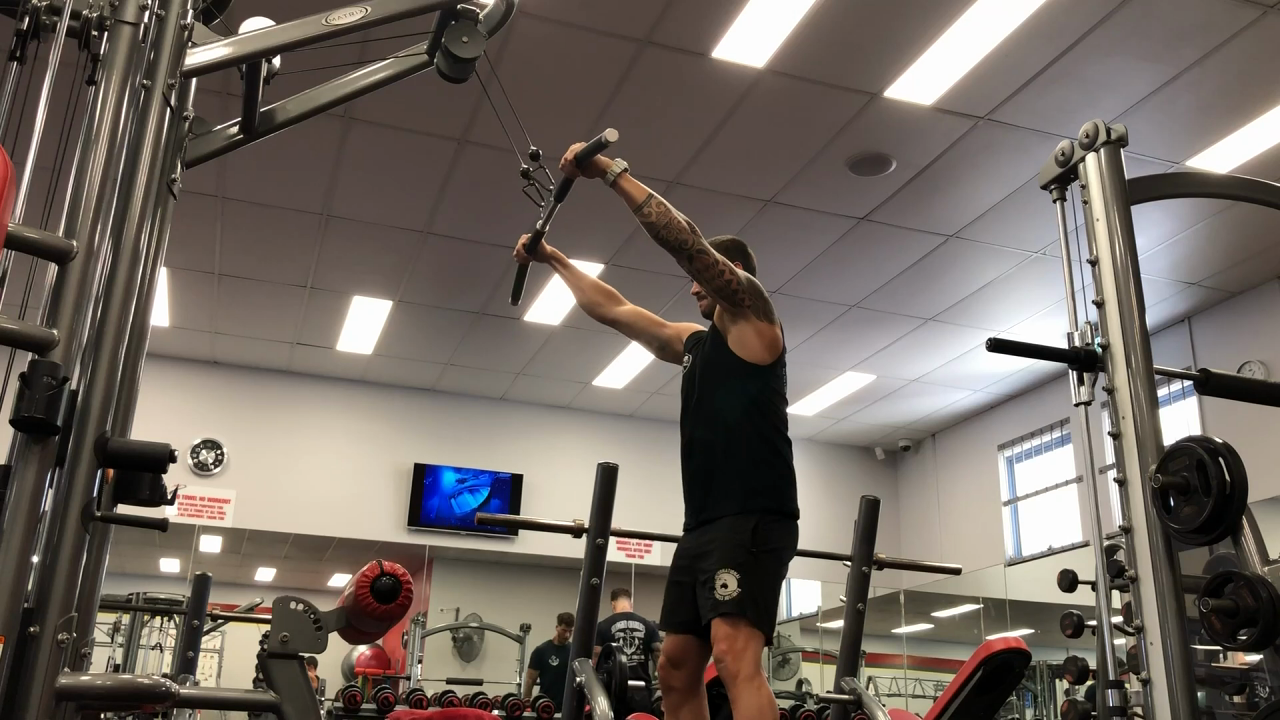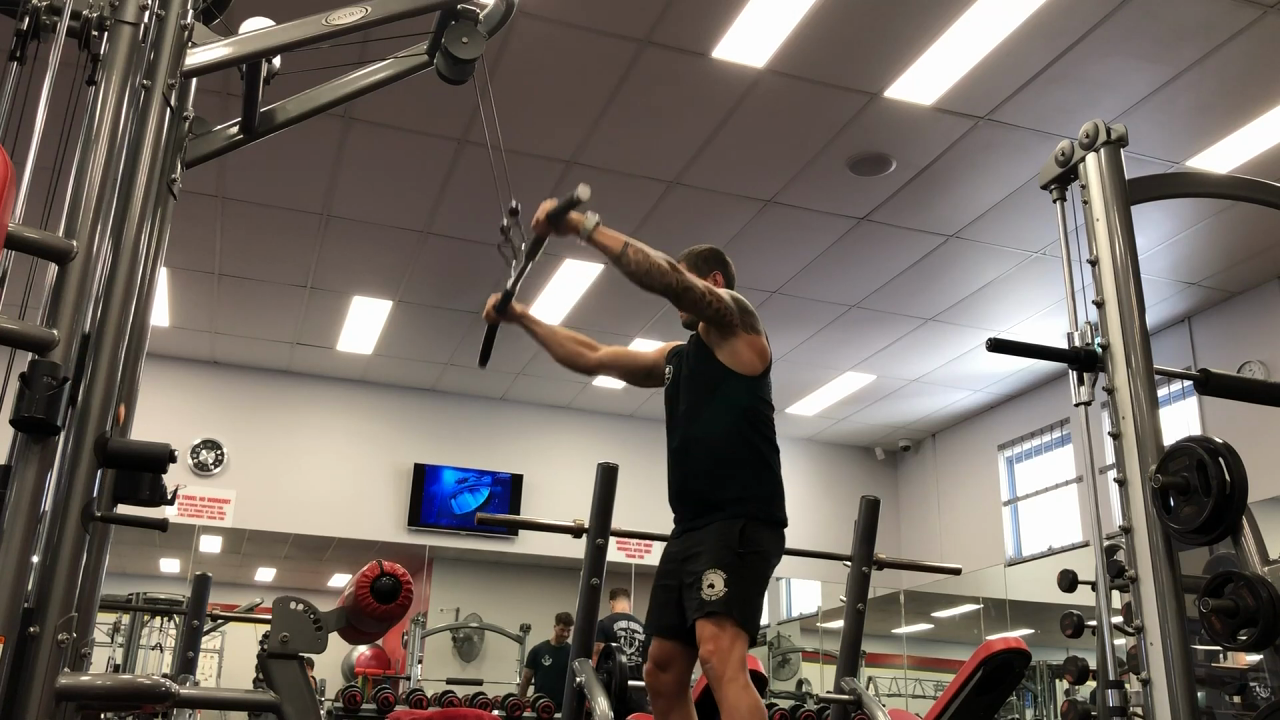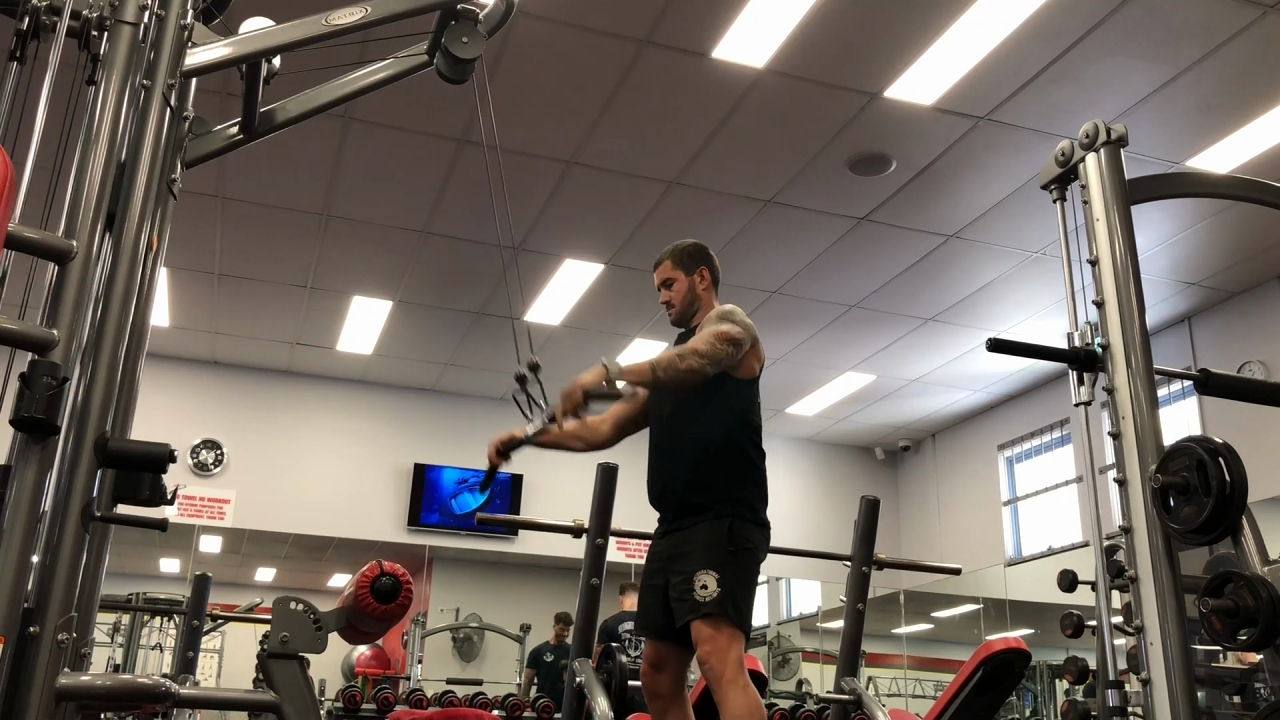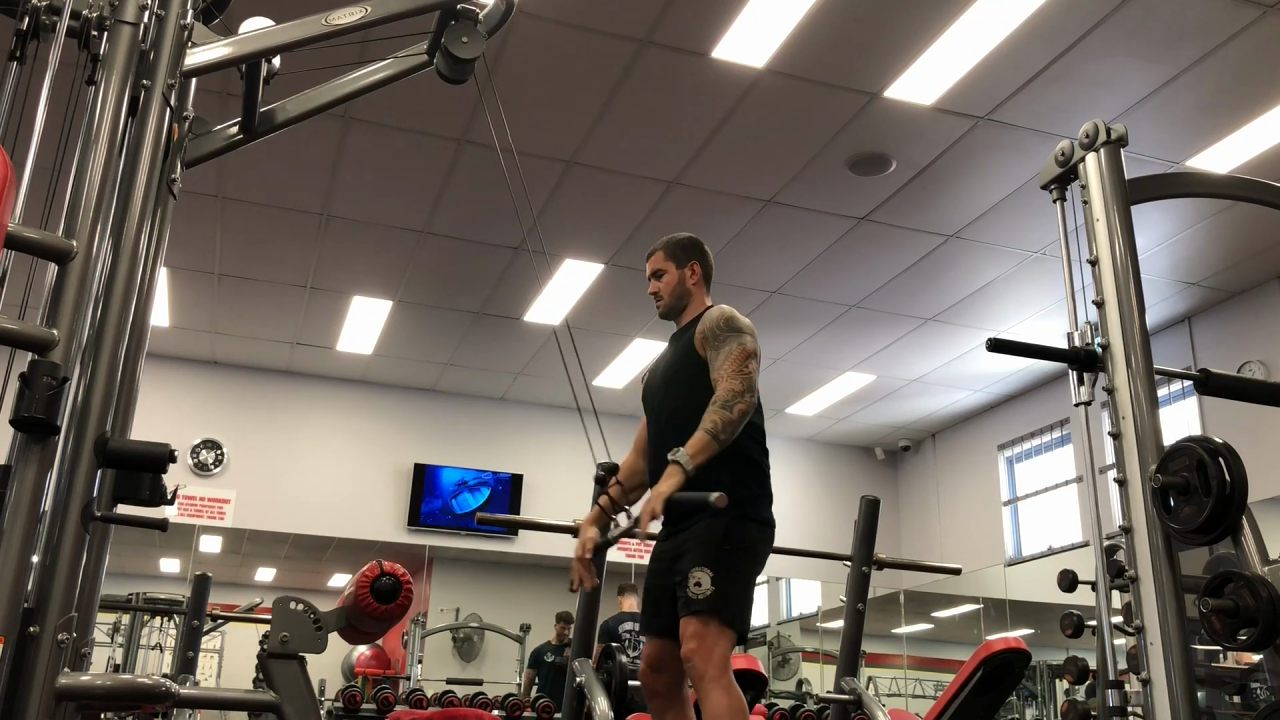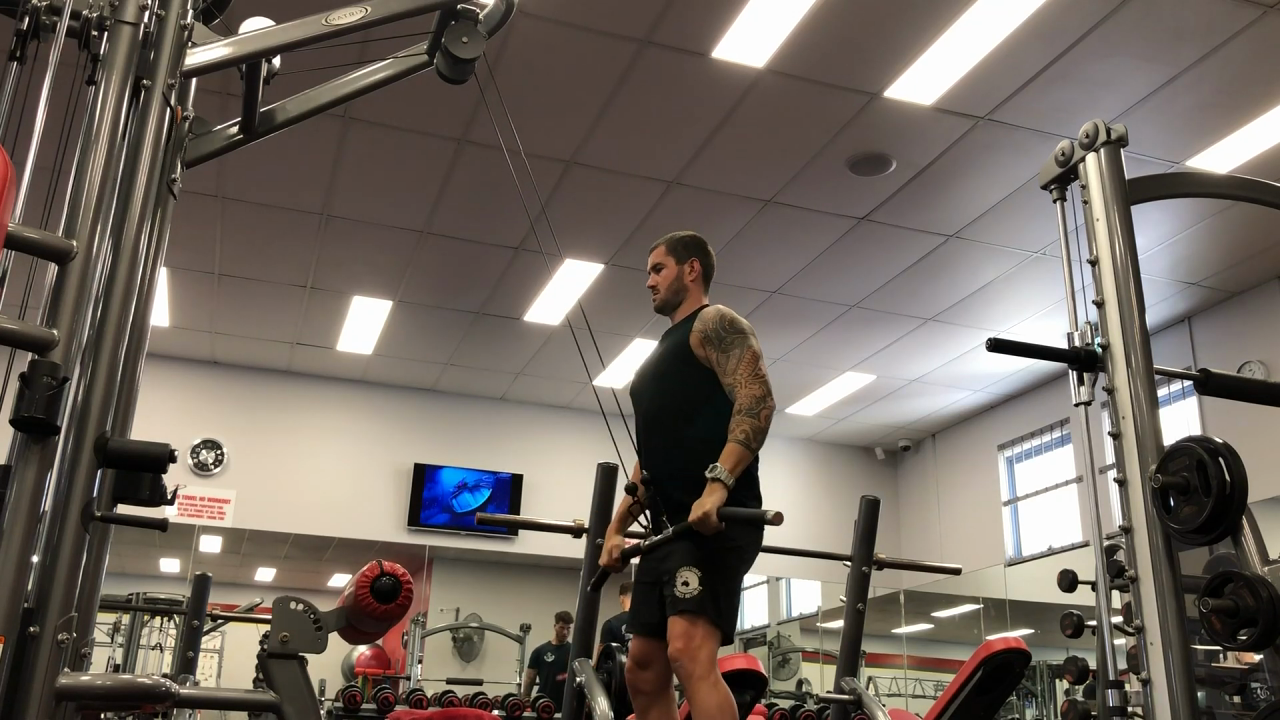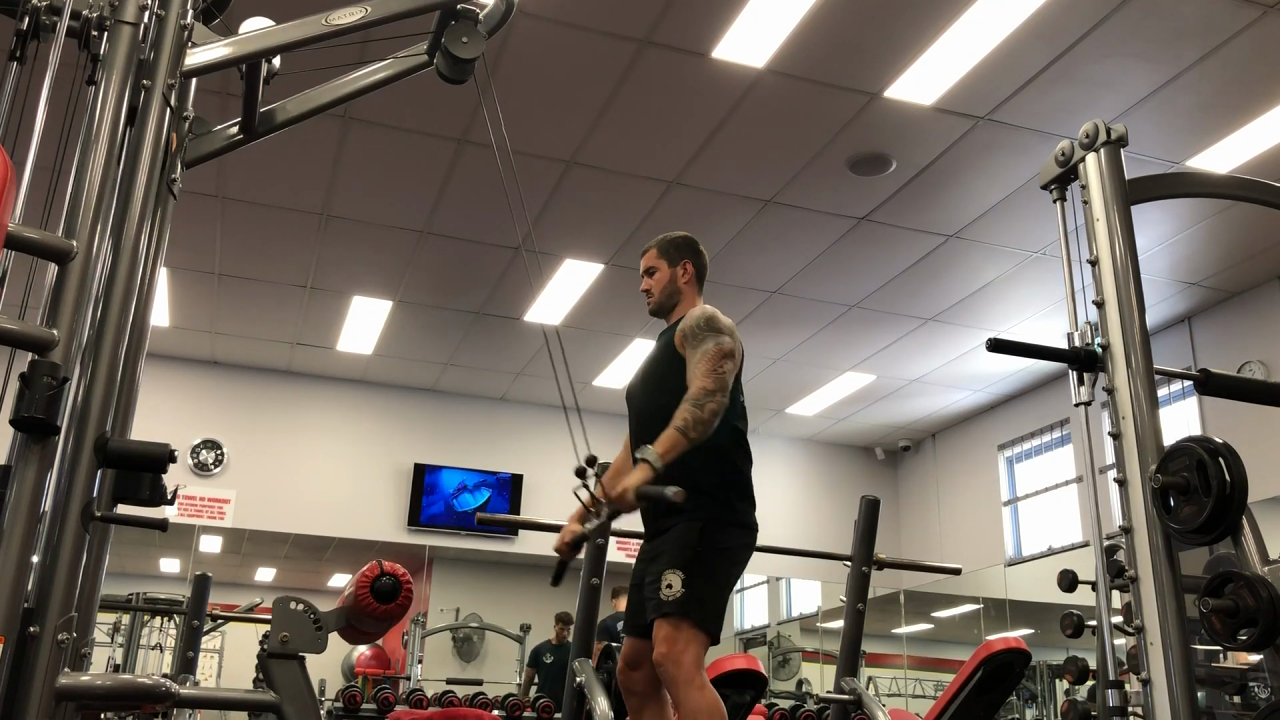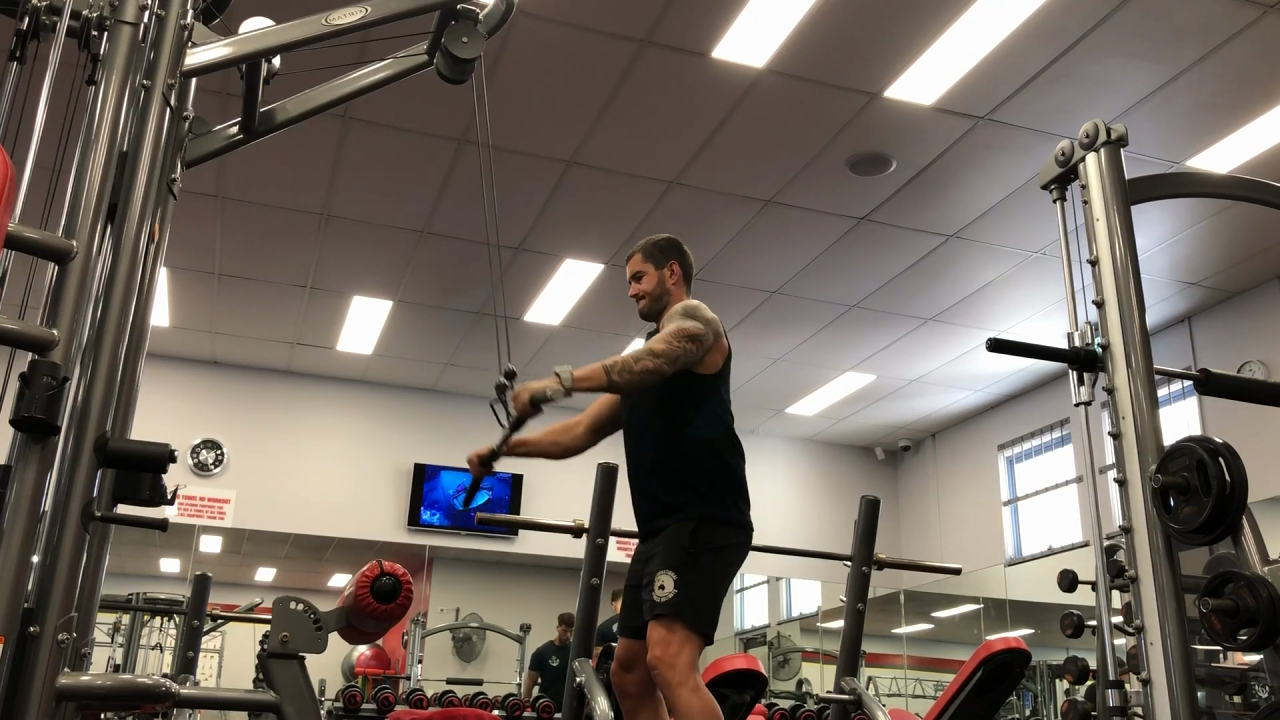
dt=0.4s
person 1, frame 1
left shoulder: (752, 316)
right shoulder: (694, 343)
left elbow: (686, 242)
right elbow: (613, 310)
left wrist: (611, 171)
right wrist: (556, 260)
left hip: (751, 520)
right hip: (703, 525)
left knee: (735, 657)
right knee: (677, 669)
person 1, frame 2
left shoulder: (735, 320)
right shoulder: (675, 358)
left elbow: (666, 276)
right elbow: (593, 358)
left wrist: (583, 225)
right wrist: (524, 318)
left hip: (739, 523)
right hip: (691, 529)
left knee: (720, 657)
right knee: (663, 674)
person 1, frame 3
left shoulder: (729, 325)
right shoulder: (659, 374)
left elbow: (696, 360)
right elbow: (600, 432)
left wrist: (607, 371)
right wrist: (529, 435)
left hip: (724, 524)
right hip: (674, 529)
left knee: (719, 658)
right knee: (659, 676)
person 1, frame 4
left shoulder: (723, 324)
right shoulder: (662, 366)
left elbow: (737, 397)
right elbow: (640, 459)
left wrist: (677, 470)
right wrist: (596, 518)
left hip: (728, 519)
right hip: (679, 527)
left knee: (703, 657)
right knee: (658, 673)
person 1, frame 5
left shoulder: (716, 324)
right shoulder: (663, 352)
left elbow: (757, 400)
left wrist: (718, 482)
right wrist: (618, 525)
left hip: (716, 521)
right hip: (670, 528)
left knee: (689, 654)
right knee: (643, 671)
person 1, frame 6
left shoulder: (704, 324)
right shoulder: (661, 353)
left elbow: (708, 397)
right elbow: (631, 454)
left wrist: (649, 465)
right wrist: (581, 517)
left hip: (707, 520)
right hip: (666, 527)
left knee: (675, 657)
right knee: (635, 671)
person 1, frame 7
left shoulder: (693, 319)
right shoulder: (646, 354)
left elbow: (650, 364)
right elbow: (583, 431)
left wrist: (556, 383)
right wrist: (506, 448)
left hip: (703, 521)
right hip: (662, 528)
left knee: (669, 662)
right knee: (630, 672)
